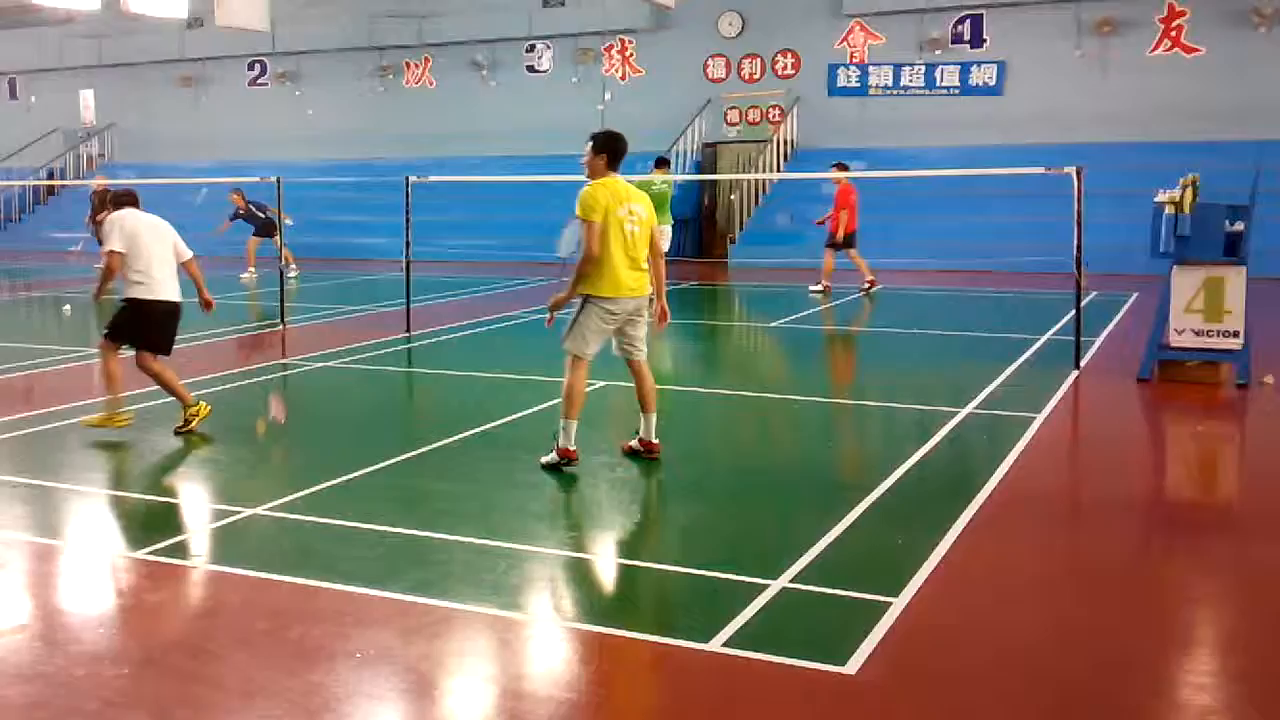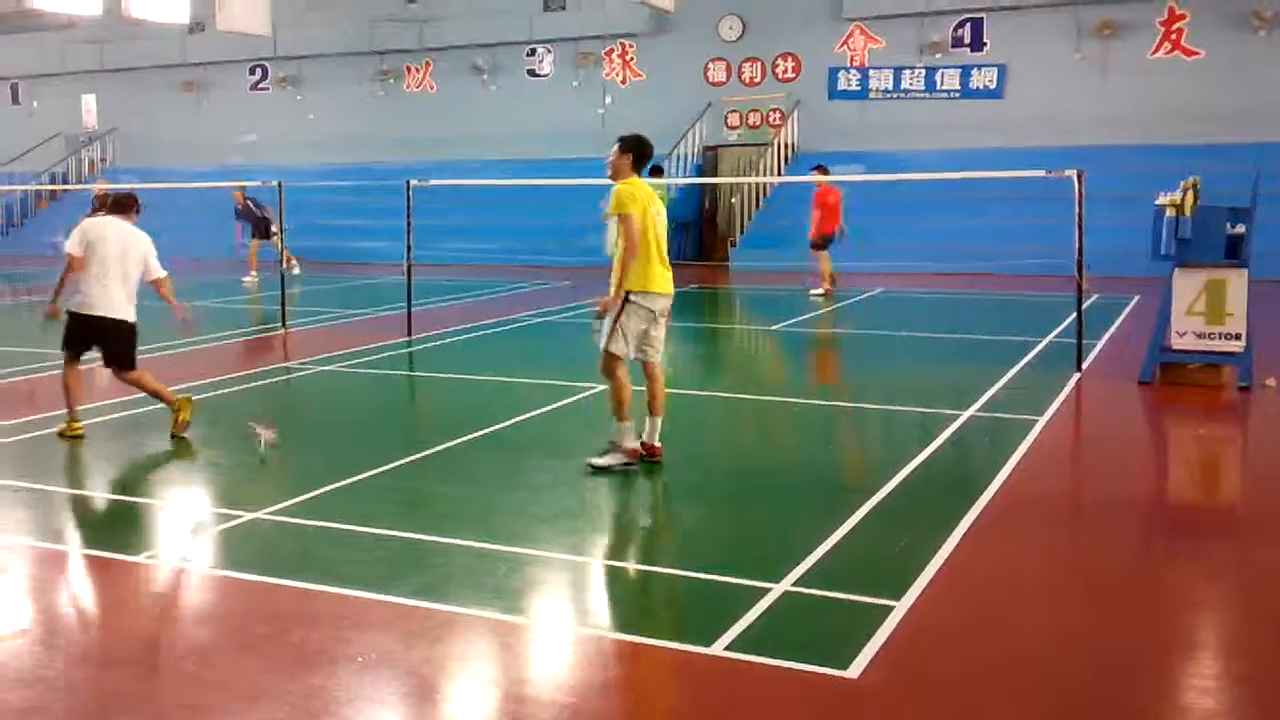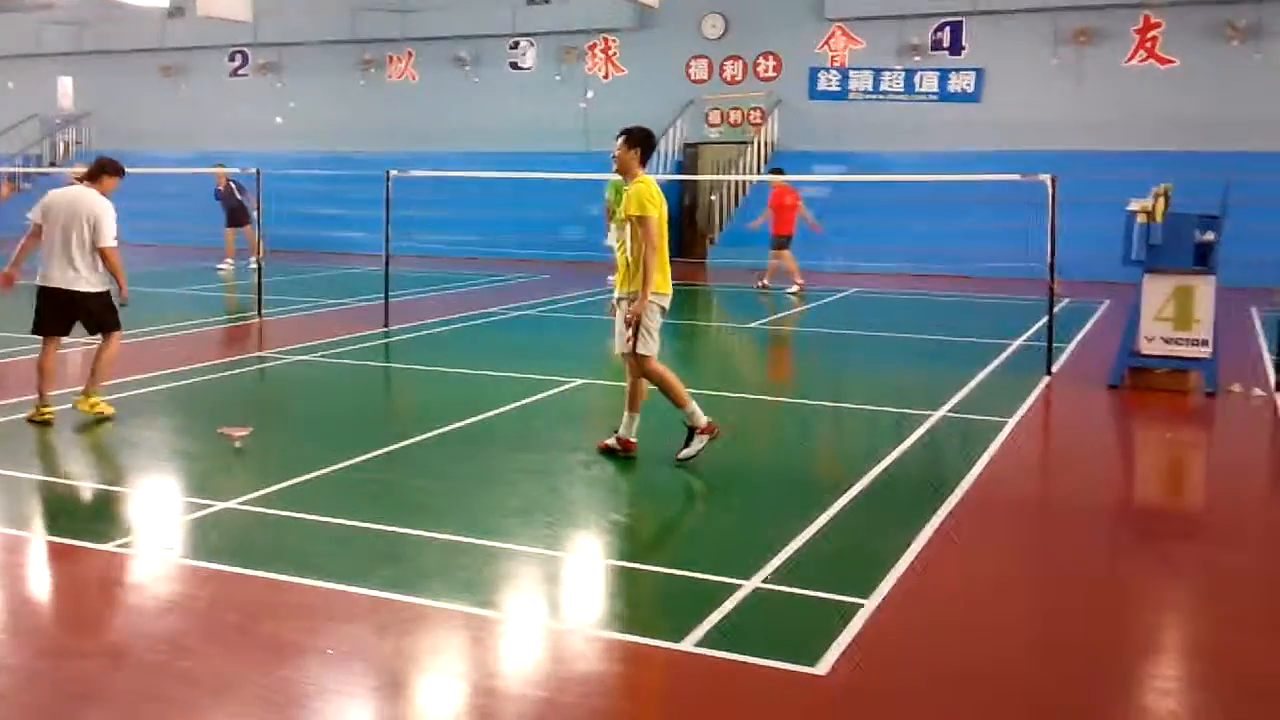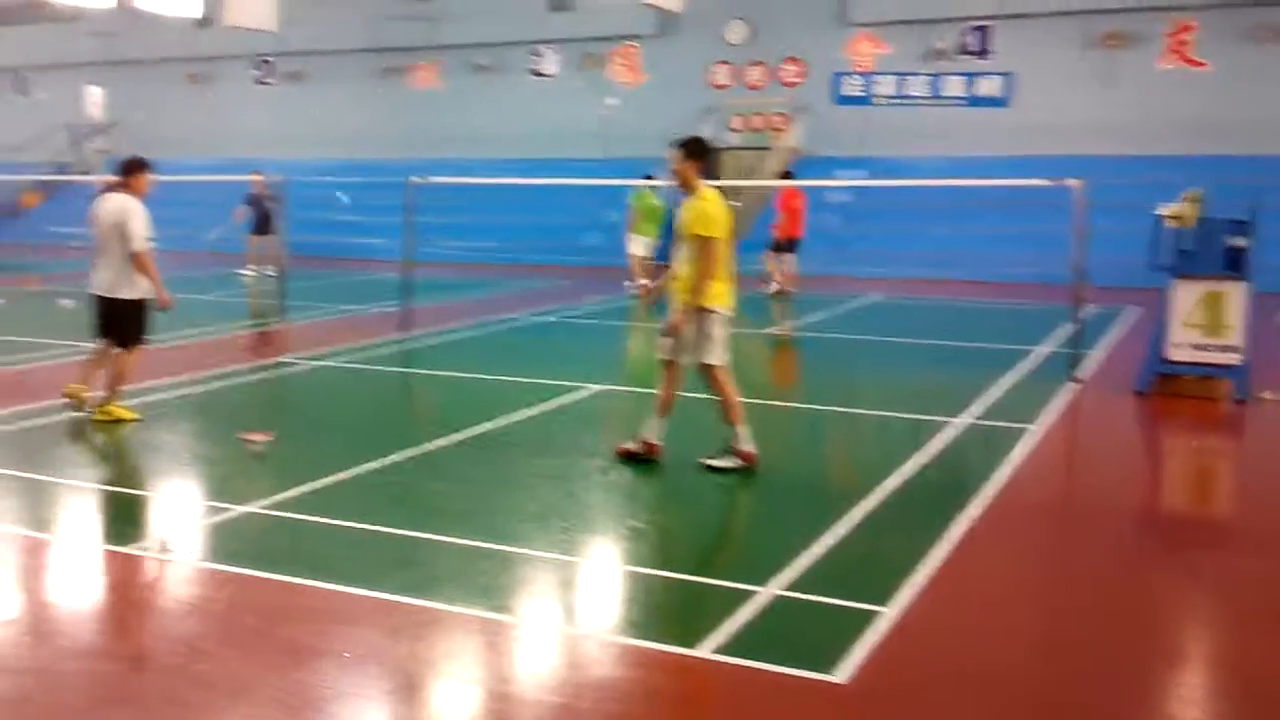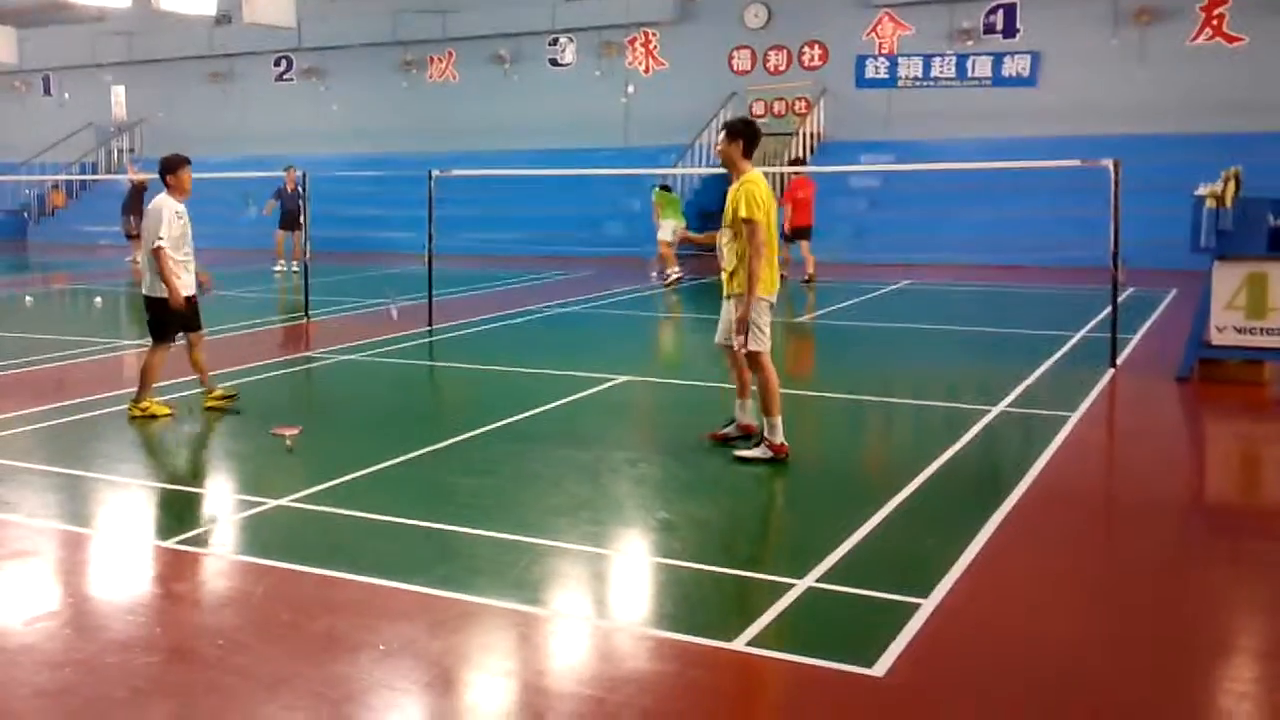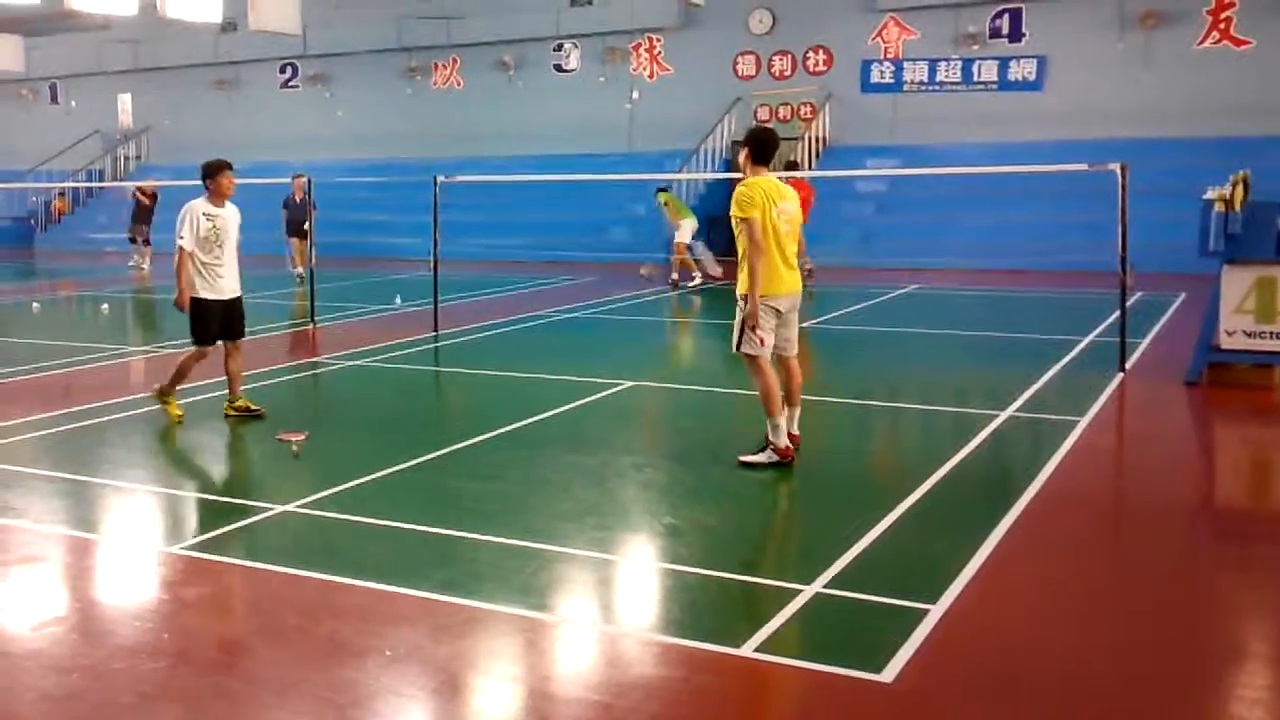
dt=0.3s
person 1, frame 1
left shoulder: (593, 193)
right shoulder: (641, 198)
left elbow: (592, 252)
right elbow: (657, 254)
left wrist: (569, 293)
right wrist: (661, 298)
left hip: (604, 293)
right hip: (638, 293)
left knee: (576, 365)
right knee: (638, 363)
left ankle: (566, 447)
right ankle: (649, 439)
person 1, frame 2
left shoulder: (625, 190)
right shoulder: (651, 196)
left elbow: (632, 246)
left wrist: (616, 294)
left hip: (638, 291)
right hip: (661, 290)
left knee: (612, 364)
right knee: (651, 365)
left ankle: (624, 446)
right ankle: (650, 442)
person 1, frame 3
left shoulder: (642, 191)
right shoulder: (635, 191)
left elbow: (651, 248)
left wrist: (642, 298)
right wrist: (621, 294)
left hip: (644, 291)
right hip: (630, 290)
left knee: (645, 365)
right knee: (633, 363)
left ankle: (700, 424)
right ankle: (625, 437)
person 1, frame 4
left shoulder: (708, 206)
right shoulder: (693, 203)
left elbow: (708, 267)
left wrist: (685, 312)
right wrist: (667, 284)
left hip: (705, 304)
right hip: (685, 301)
left knee: (715, 373)
right knee: (670, 367)
left ankle: (743, 449)
right ankle: (650, 440)
person 1, frame 5
left shoulder: (748, 188)
right shoulder: (745, 184)
left elbow: (757, 249)
left wrist: (747, 302)
right wrist: (697, 237)
left hip: (750, 287)
right hip: (742, 284)
left knee: (757, 359)
right knee: (735, 351)
left ankle: (775, 442)
right ankle: (745, 422)
person 1, frame 6
left shoulder: (747, 190)
right shoulder: (787, 191)
left elbow: (756, 245)
left wrist: (753, 301)
left hip: (762, 291)
right hip: (790, 287)
left knee: (758, 362)
right knee: (787, 359)
left ankle: (779, 445)
right ankle: (790, 430)
person 2, frame 1
left shoulder: (115, 219)
right shoulder: (161, 223)
left elbow: (113, 264)
right elbow: (188, 260)
left wrist: (100, 290)
right wrist: (203, 292)
left hip: (144, 297)
right hip: (170, 300)
left knee: (109, 347)
right knee: (147, 360)
left ankle: (115, 411)
right ankle: (192, 406)
person 2, frame 2
left shoulder: (88, 226)
right shoulder: (142, 239)
left elbow: (72, 267)
right elbow: (159, 281)
left wrist: (54, 301)
right wrist: (177, 309)
left hip: (84, 309)
right hip: (121, 315)
left knee: (71, 362)
right knee: (126, 372)
left ankle: (73, 423)
right ankle: (177, 404)
person 2, frame 3
left shoulder: (54, 196)
right shoulder: (102, 206)
left elbow: (33, 235)
right elbow: (107, 251)
right wrist: (122, 285)
left hip: (52, 283)
right hip: (89, 286)
left knee: (49, 344)
right knee: (111, 336)
left ankle: (43, 407)
right ankle: (90, 398)
person 2, frame 4
left shoulder: (102, 204)
right shoulder: (133, 209)
right elbow: (139, 255)
right wrist: (159, 290)
left hip: (104, 287)
right hip: (127, 292)
left knee: (110, 343)
right knee: (130, 348)
left ankle: (80, 386)
right ankle: (106, 406)
person 2, frame 5
left shoulder: (178, 205)
right shoulder: (161, 208)
right elbow: (158, 253)
left wrist: (196, 273)
right wrist: (172, 290)
left hip: (184, 289)
right hip: (165, 293)
left knee: (195, 338)
right knee: (161, 345)
left ankle: (211, 393)
right ankle: (140, 402)
person 2, frame 6
left shoulder: (233, 212)
right shoulder: (193, 210)
right elbow: (183, 252)
left wrist: (233, 282)
right wrist: (183, 288)
left hip: (231, 292)
right hip: (203, 294)
left knee: (234, 346)
right knee: (203, 350)
left ankle: (235, 401)
right ankle: (166, 392)
